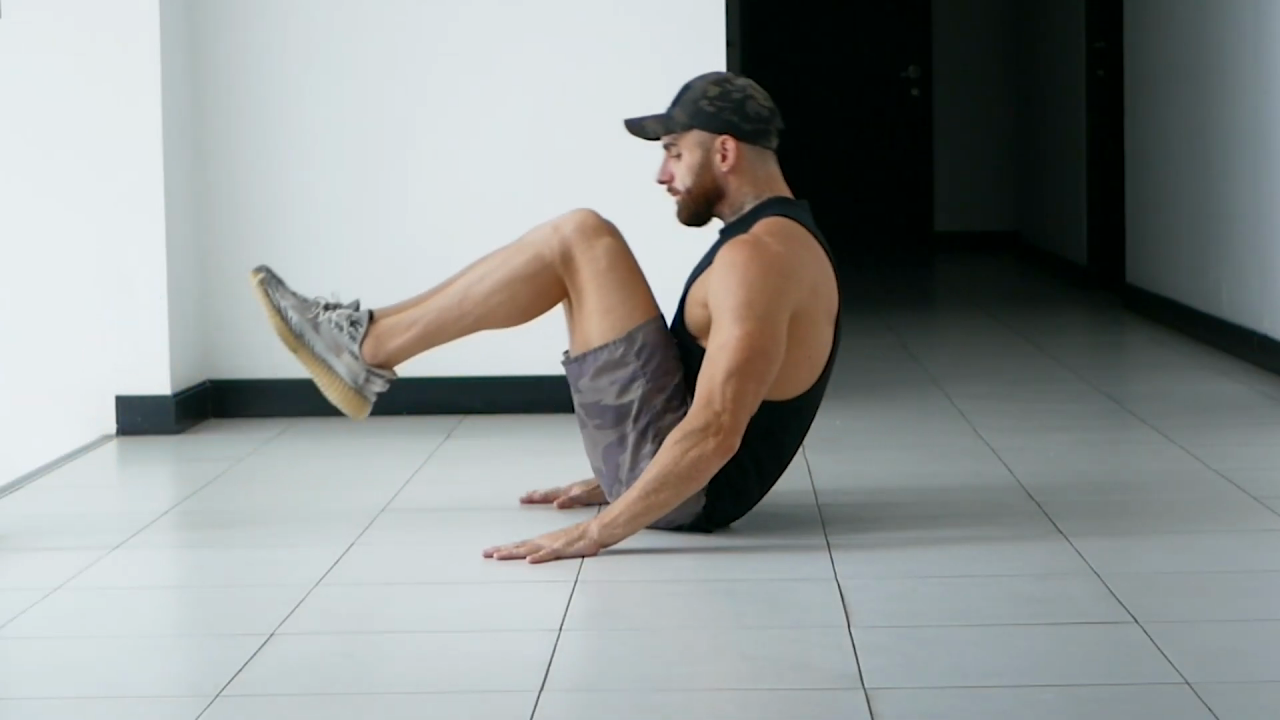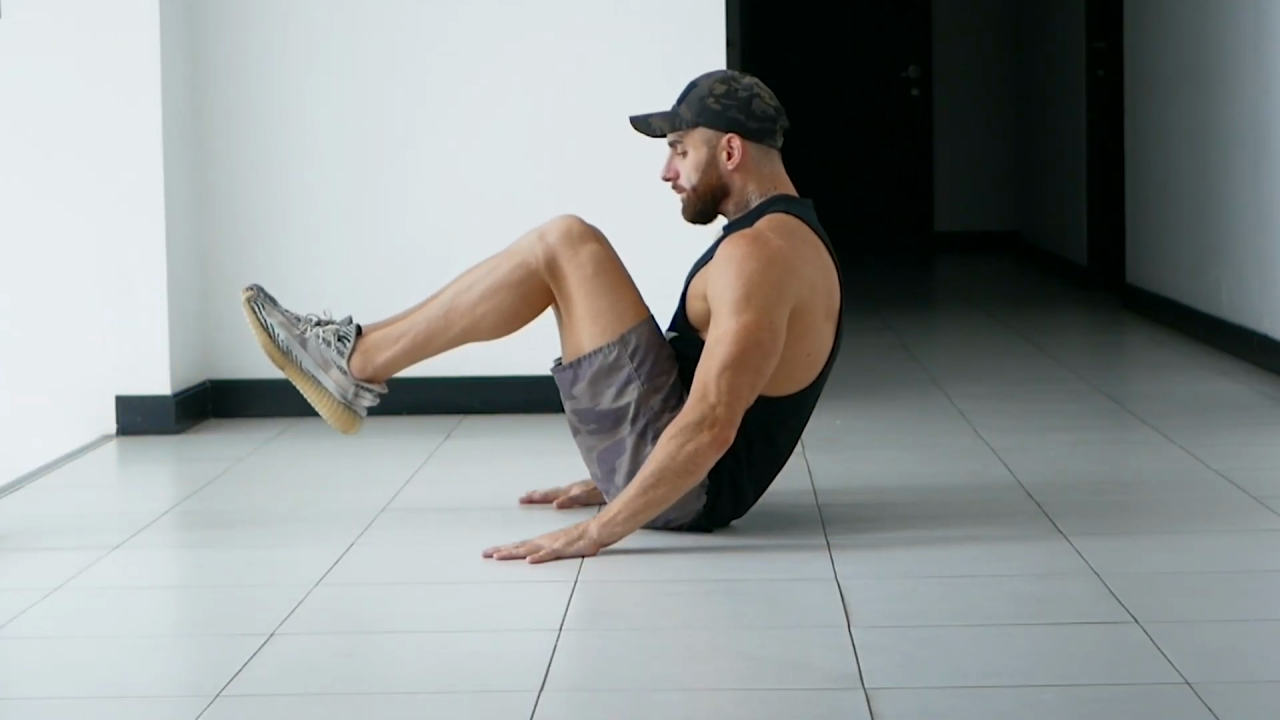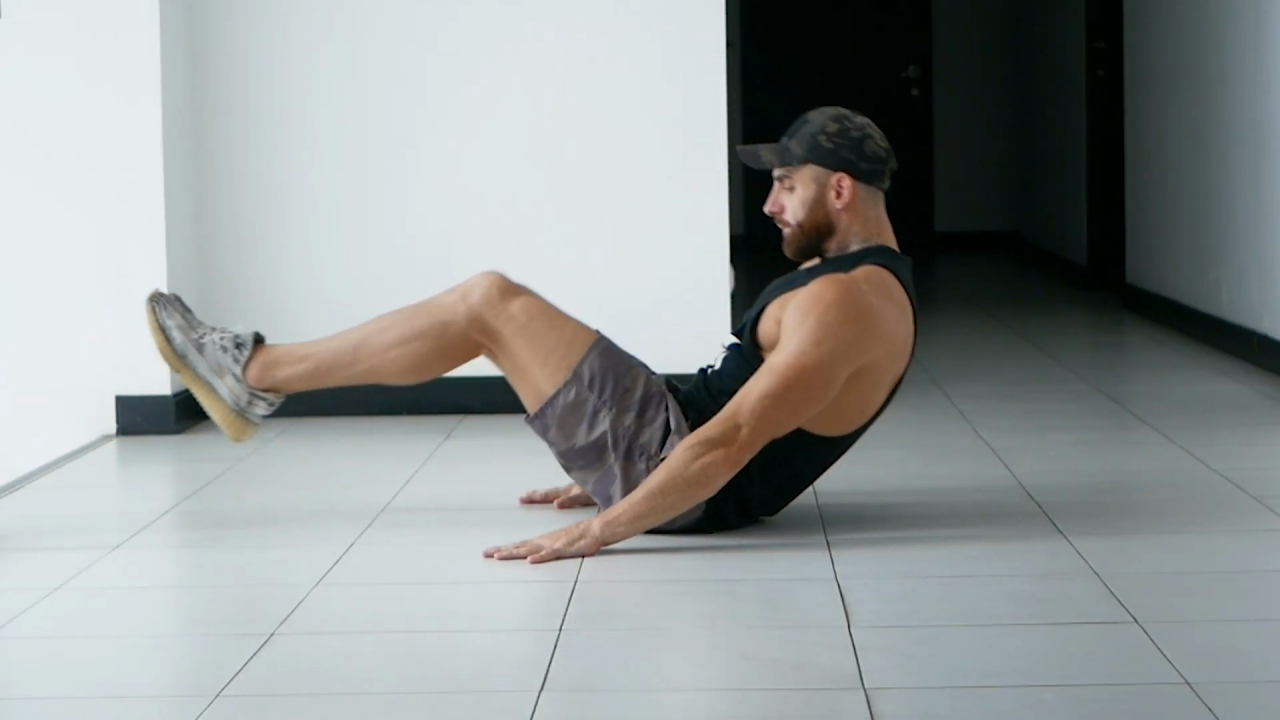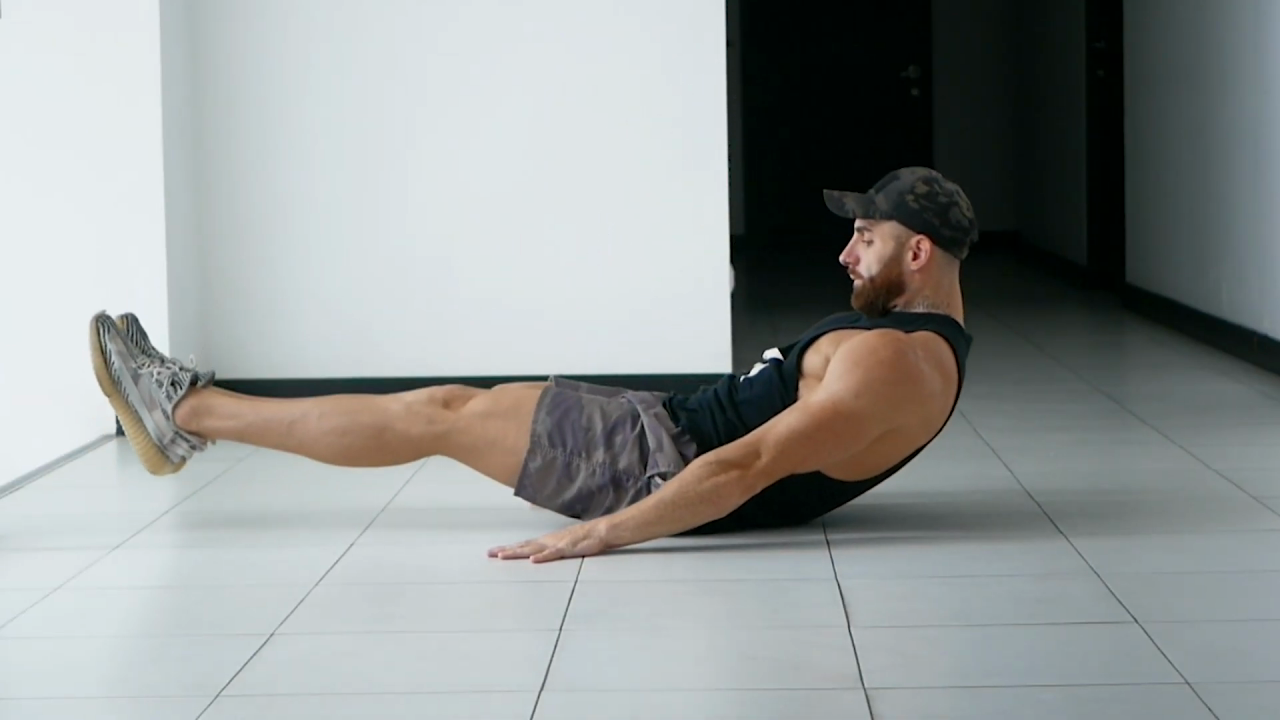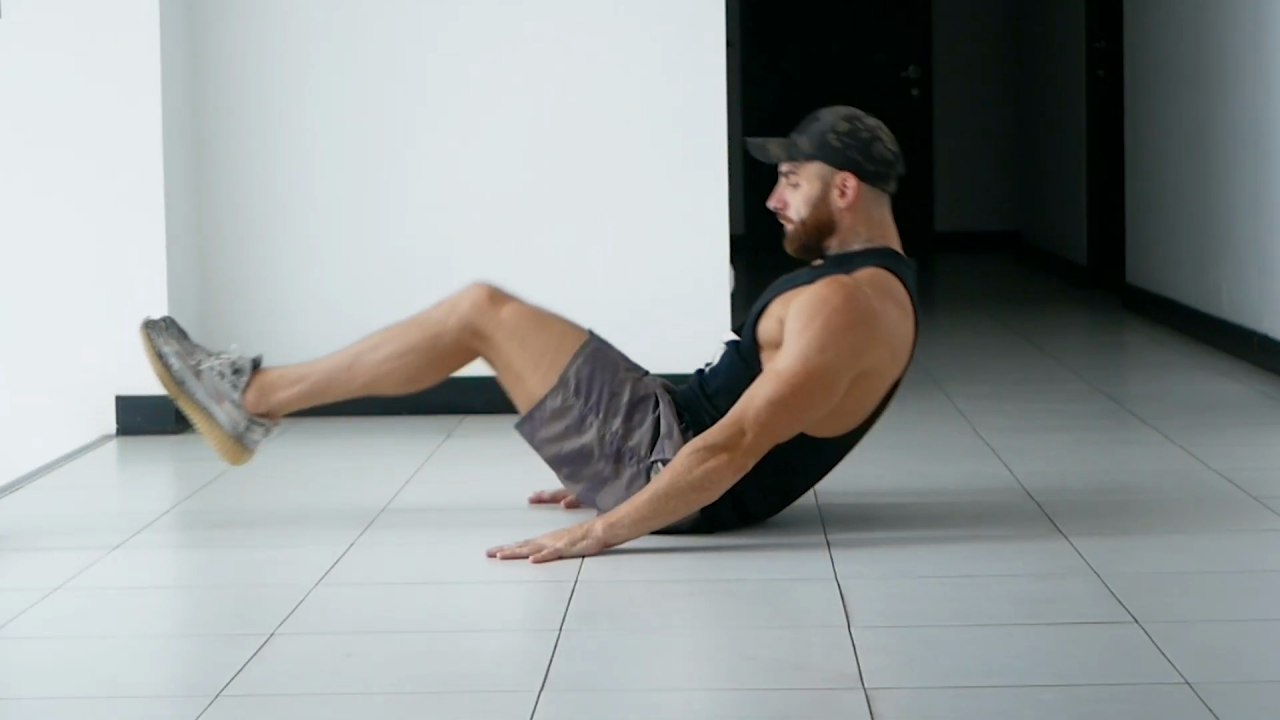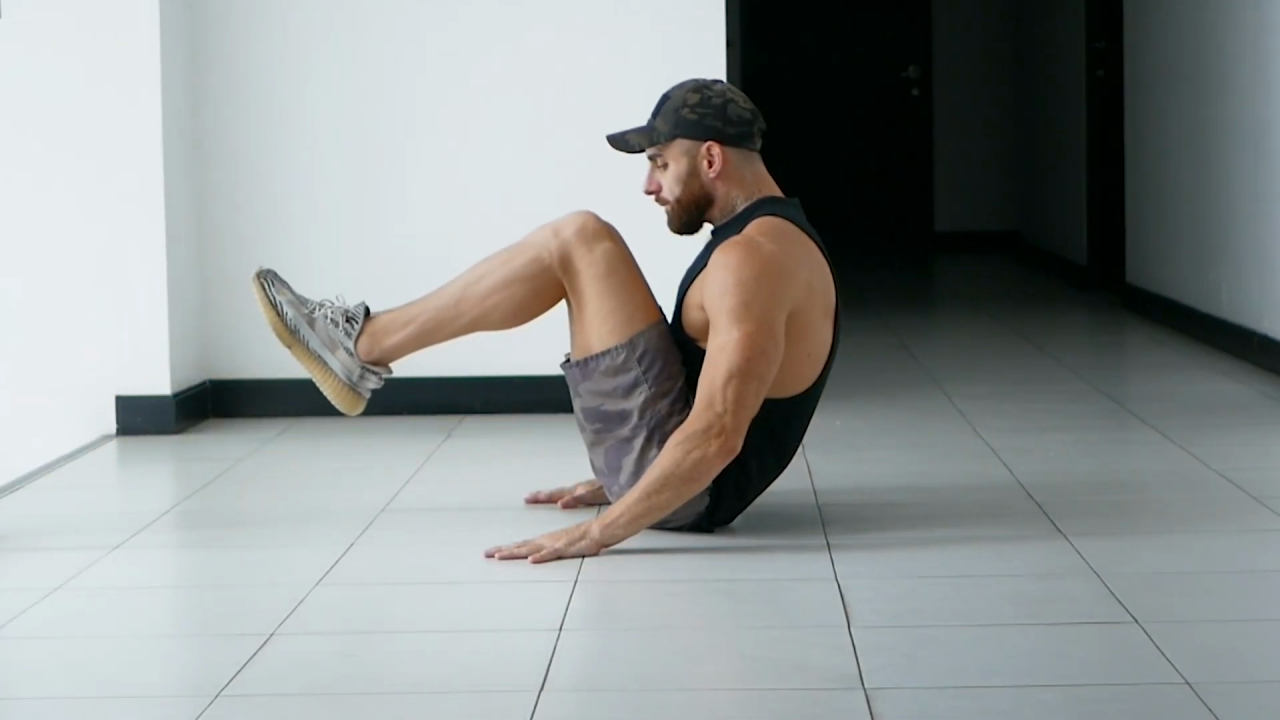
dt=0.4s
person 1, frame 1
left shoulder: (756, 257)
right shoulder: (782, 234)
left elbow: (714, 433)
left wrist: (598, 532)
right wrist: (617, 476)
left hip: (689, 489)
right hip: (687, 472)
left knee: (581, 238)
right knee: (574, 247)
left ankle: (366, 348)
right ankle: (370, 343)
person 1, frame 2
left shoulder: (758, 252)
right shoulder: (783, 236)
left elbow: (710, 426)
left wrist: (599, 531)
right wrist: (616, 477)
left hip: (687, 488)
right hip: (684, 473)
left knee: (566, 243)
right knee: (562, 252)
left ankle: (357, 361)
right ankle: (360, 357)
person 1, frame 3
left shoulder: (845, 302)
right shoulder: (858, 278)
left elbow: (731, 442)
left wrist: (599, 531)
right wrist: (609, 480)
left hip: (678, 477)
right hip: (683, 467)
left knee: (488, 301)
right knee: (499, 309)
left ankle: (256, 372)
right ankle: (266, 372)
person 1, frame 4
left shoulder: (895, 363)
right shoulder: (917, 334)
left elbow: (745, 470)
left wrist: (600, 531)
left hip: (670, 461)
right hip: (678, 431)
left knee: (439, 412)
right knee: (465, 406)
left ankle: (184, 411)
person 1, frame 5
left shoulder: (848, 306)
right shoulder: (869, 279)
left elbow: (734, 448)
left wrist: (601, 531)
right wrist: (609, 469)
left hip: (669, 457)
right hip: (675, 433)
left knee: (483, 308)
right knee: (492, 324)
left ankle: (249, 396)
right ankle: (256, 394)
person 1, frame 6
left shoulder: (750, 258)
right shoulder: (771, 235)
left elbow: (715, 436)
left wrist: (598, 534)
right wrist: (618, 475)
left hip: (689, 488)
right hip: (679, 466)
left knee: (580, 238)
right knee: (573, 249)
left ankle: (362, 345)
right ankle: (366, 344)
